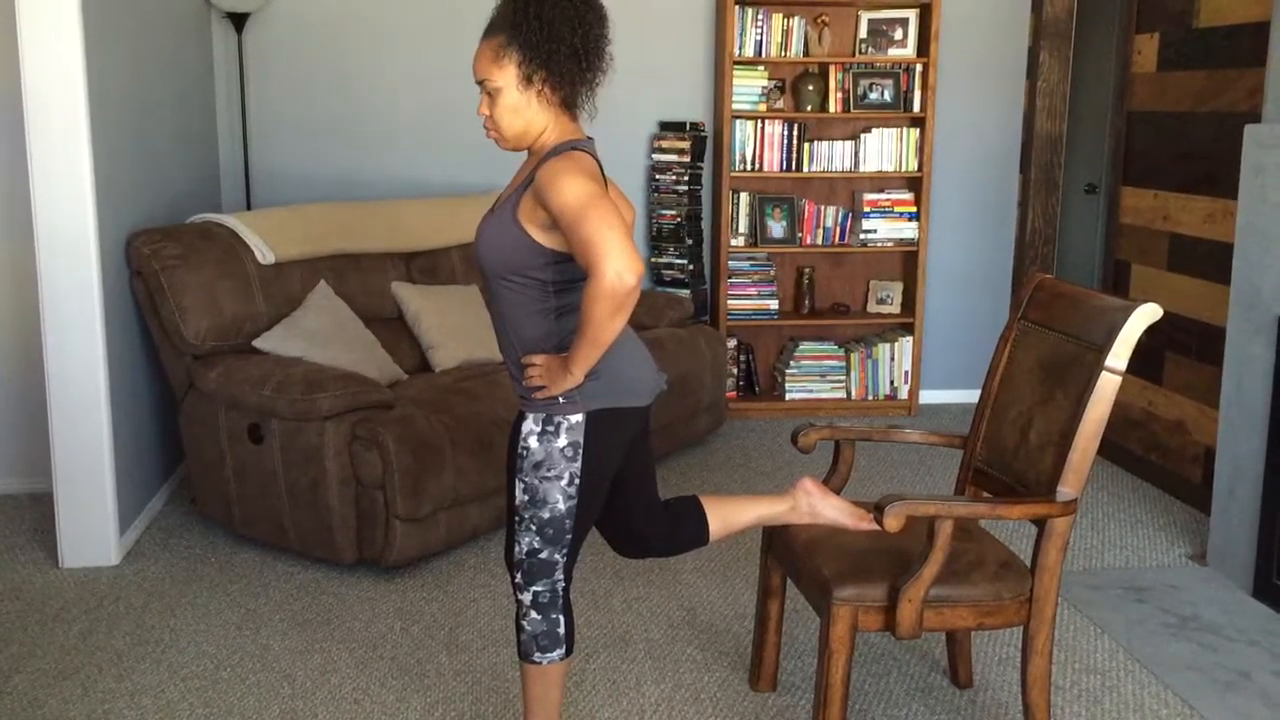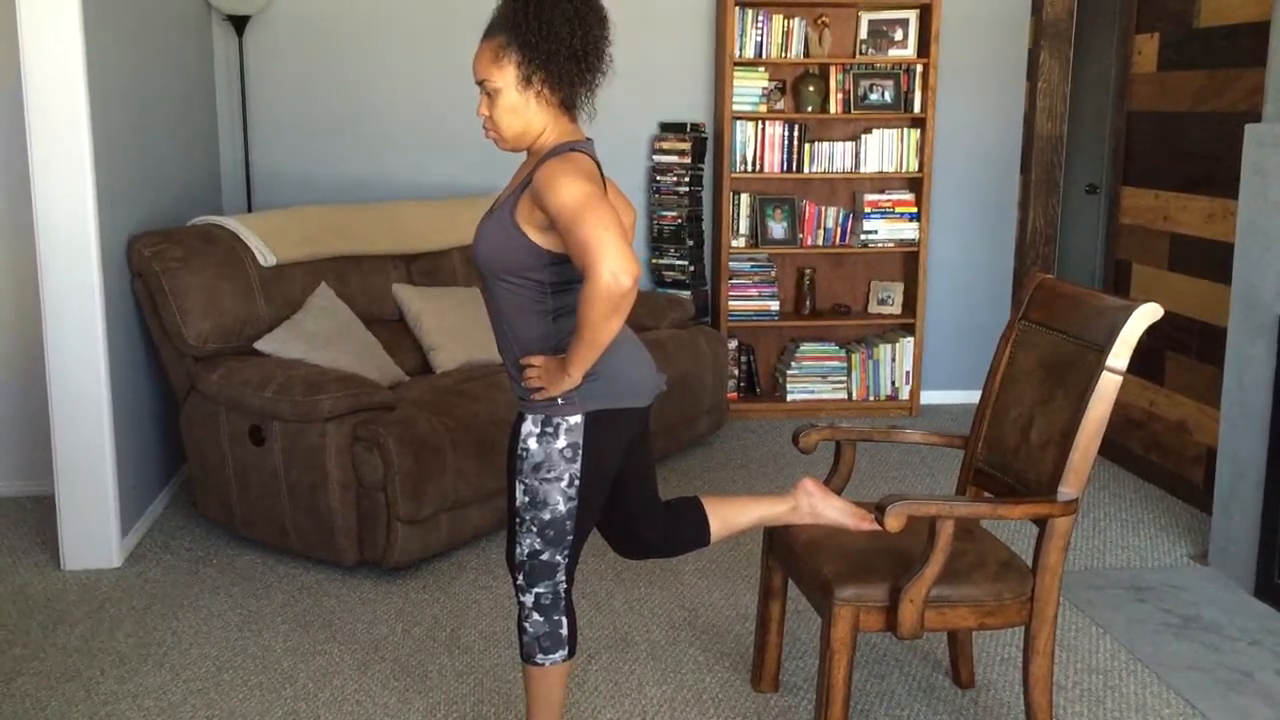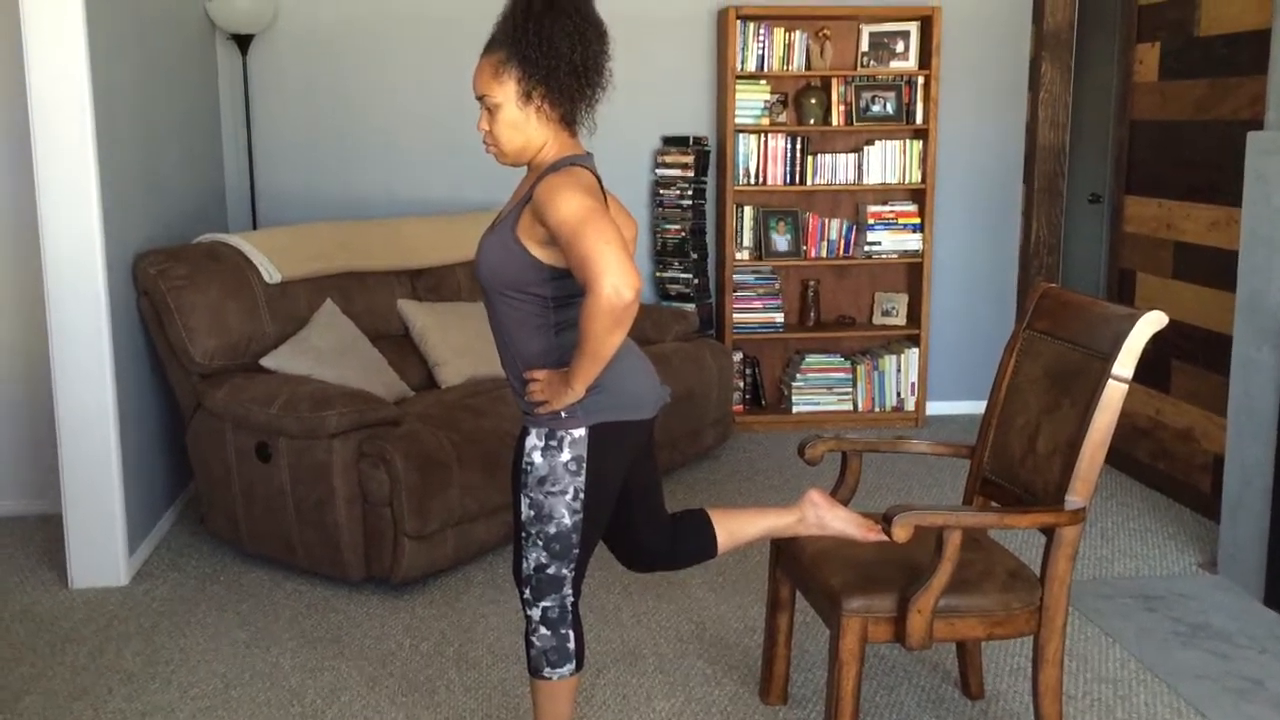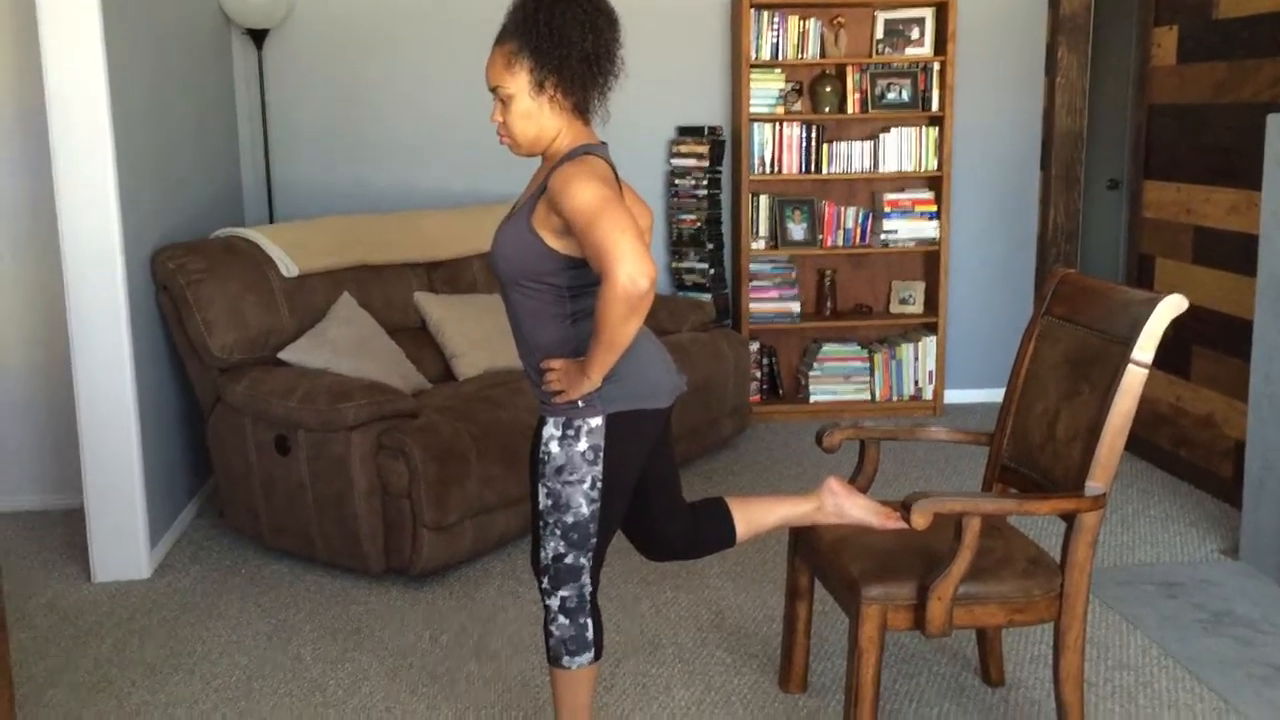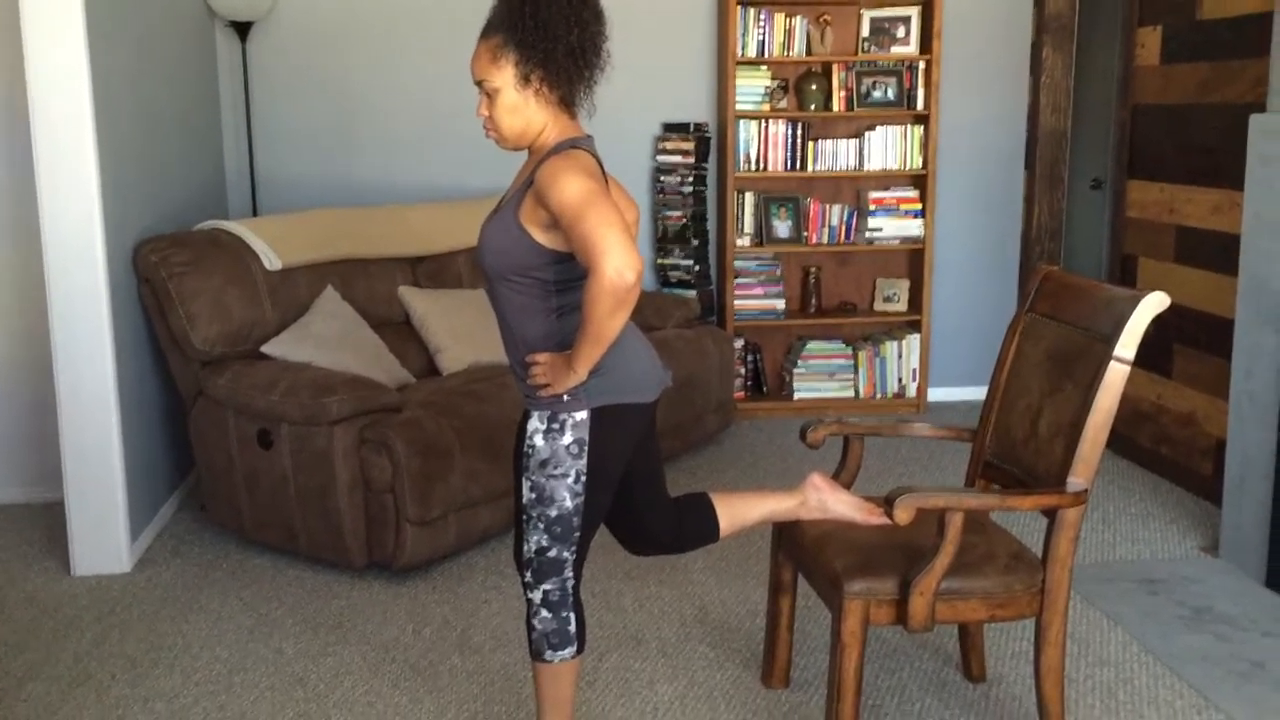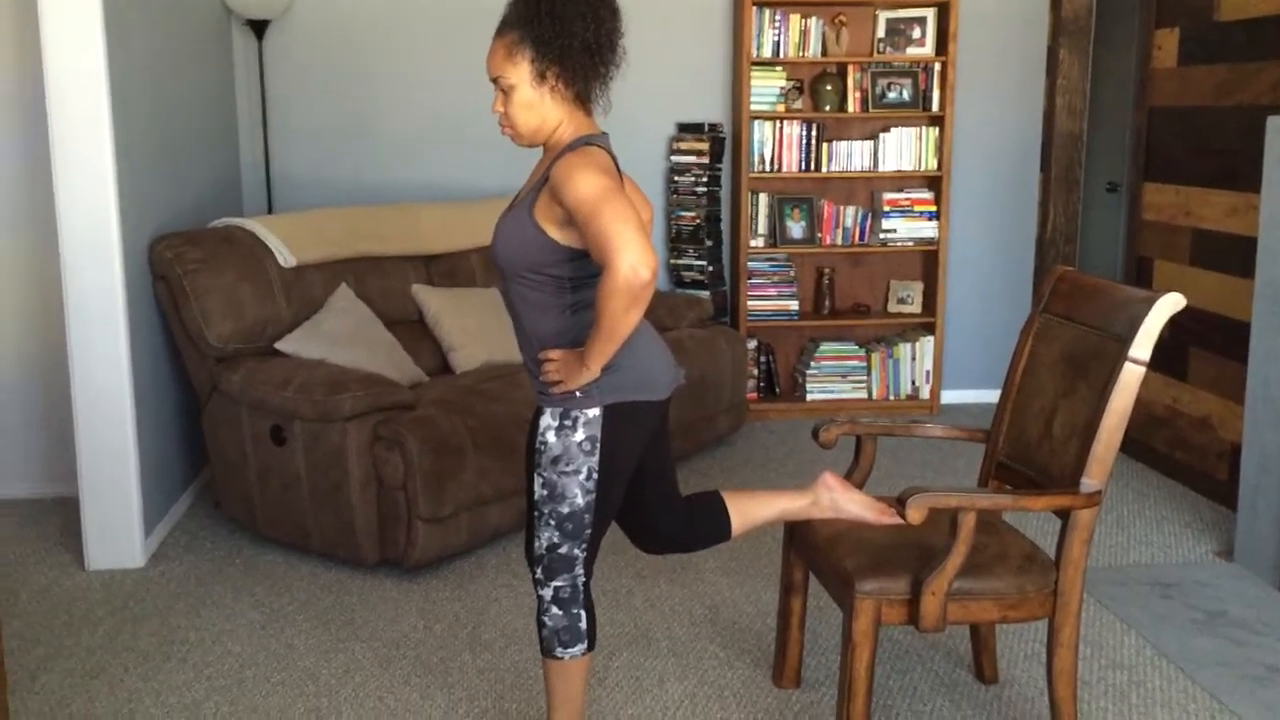
dt=0.3s
person 1, frame 1
left shoulder: (561, 172)
right shoulder: (559, 162)
left elbow: (620, 272)
right elbow: (622, 215)
left wrist: (573, 368)
left hip: (580, 405)
right hip: (610, 395)
left knee: (538, 572)
right knee: (645, 531)
right ankle: (798, 503)
person 1, frame 2
left shoulder: (559, 174)
right shoulder: (556, 163)
left elbow: (616, 276)
right elbow: (623, 216)
left wrist: (569, 369)
left hip: (578, 408)
right hip: (609, 394)
left knee: (539, 573)
right knee: (645, 531)
right ankle: (797, 504)
person 1, frame 3
left shoulder: (557, 188)
right shoulder: (559, 177)
left elbow: (617, 288)
right elbow: (624, 229)
left wrist: (573, 382)
left hip: (582, 419)
right hip: (613, 407)
left knee: (546, 585)
right knee: (651, 543)
right ankle: (802, 516)
person 1, frame 4
left shoulder: (572, 178)
right shoulder: (574, 167)
left elbow: (633, 278)
right elbow: (640, 220)
left wrist: (590, 374)
left hip: (600, 410)
right hip: (631, 396)
left knee: (565, 576)
right knee: (669, 533)
right ankle: (822, 504)
person 1, frame 5
left shoulder: (560, 171)
right shoulder: (559, 161)
left elbow: (620, 272)
right elbow: (626, 215)
left wrist: (576, 366)
left hip: (584, 403)
right hip: (615, 391)
left knee: (547, 569)
right knee: (653, 527)
right ankle: (804, 500)
person 1, frame 6
left shoulder: (575, 168)
right shoulder: (572, 157)
left elbow: (635, 267)
right elbow: (641, 211)
left wrist: (589, 363)
left hip: (598, 400)
right hip: (628, 388)
left knee: (558, 565)
right knee: (664, 525)
right ankle: (817, 499)
